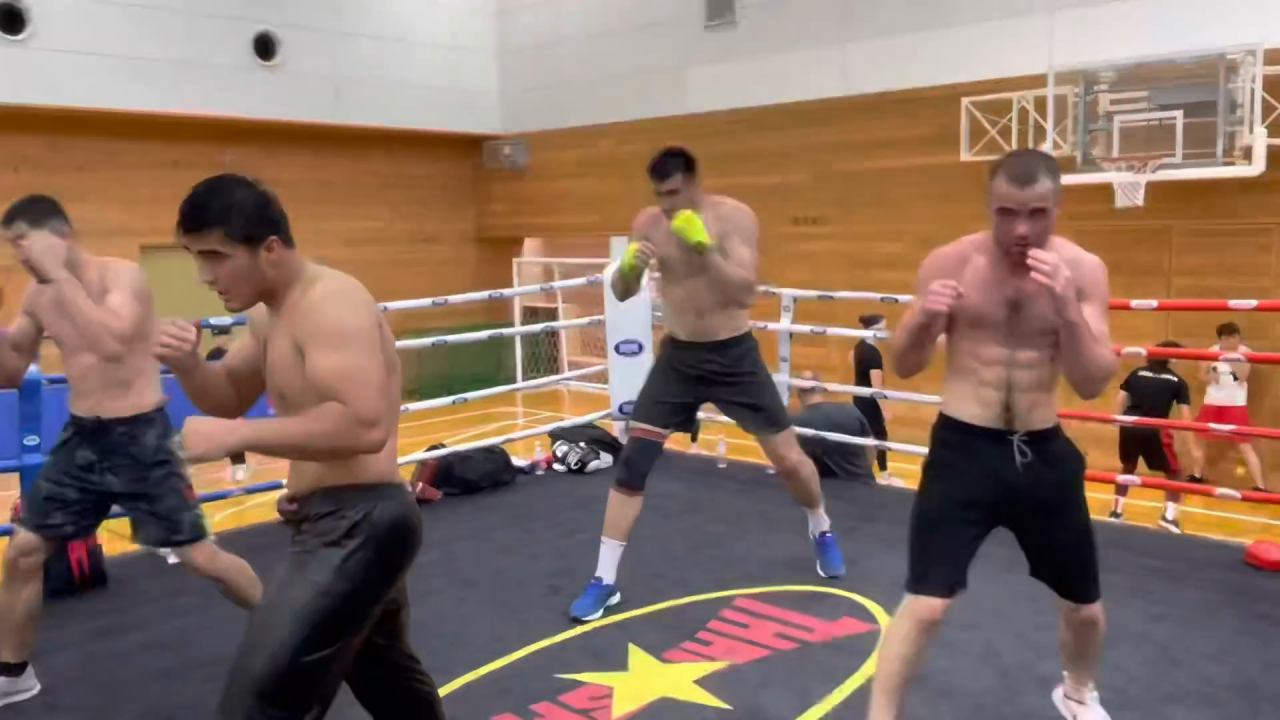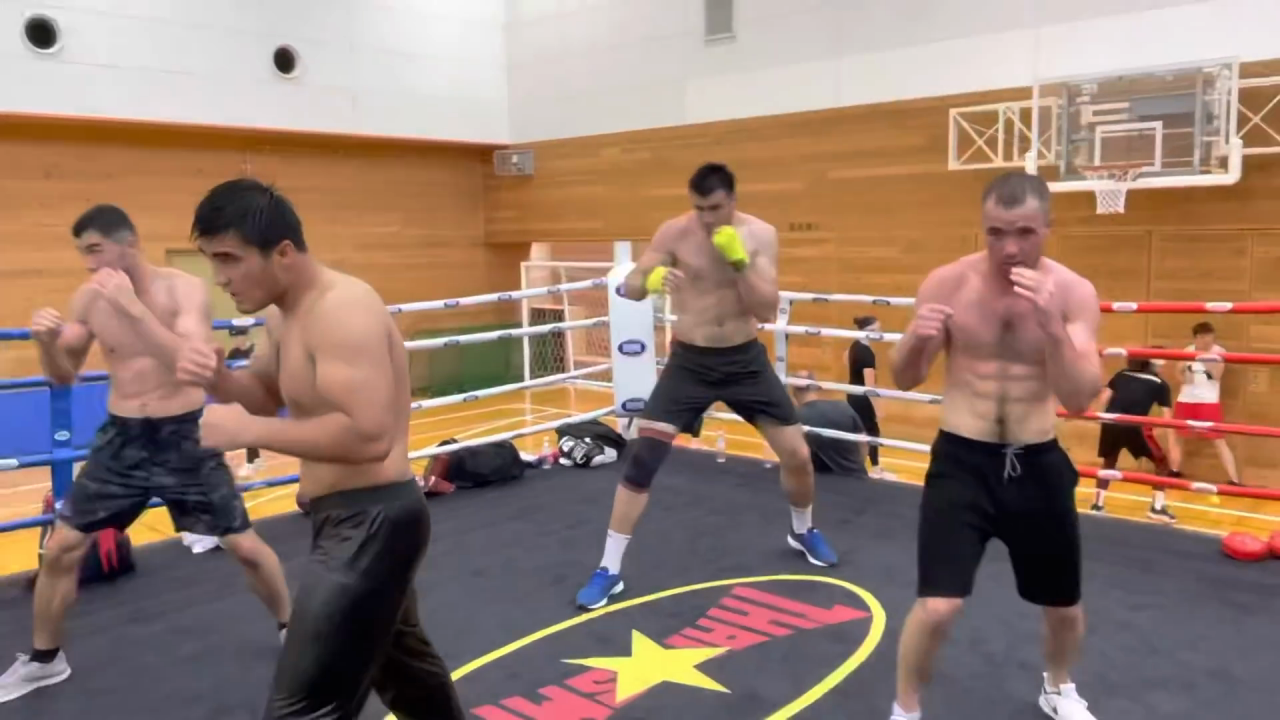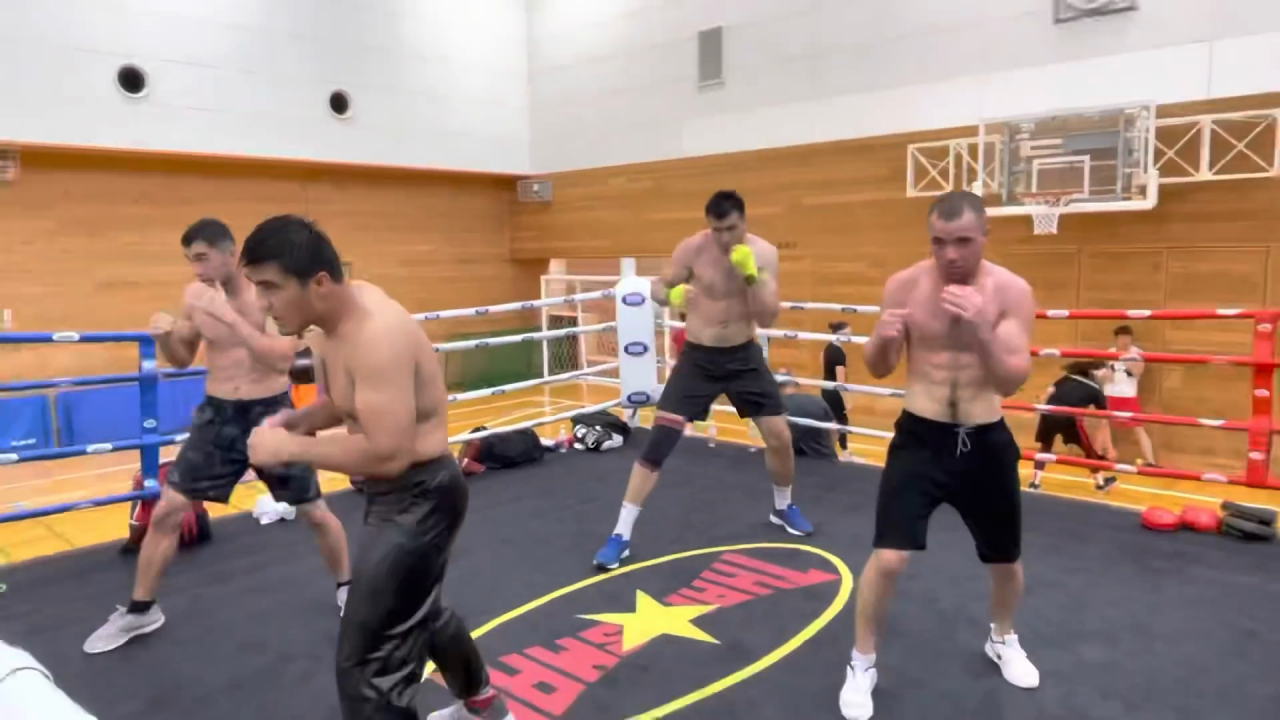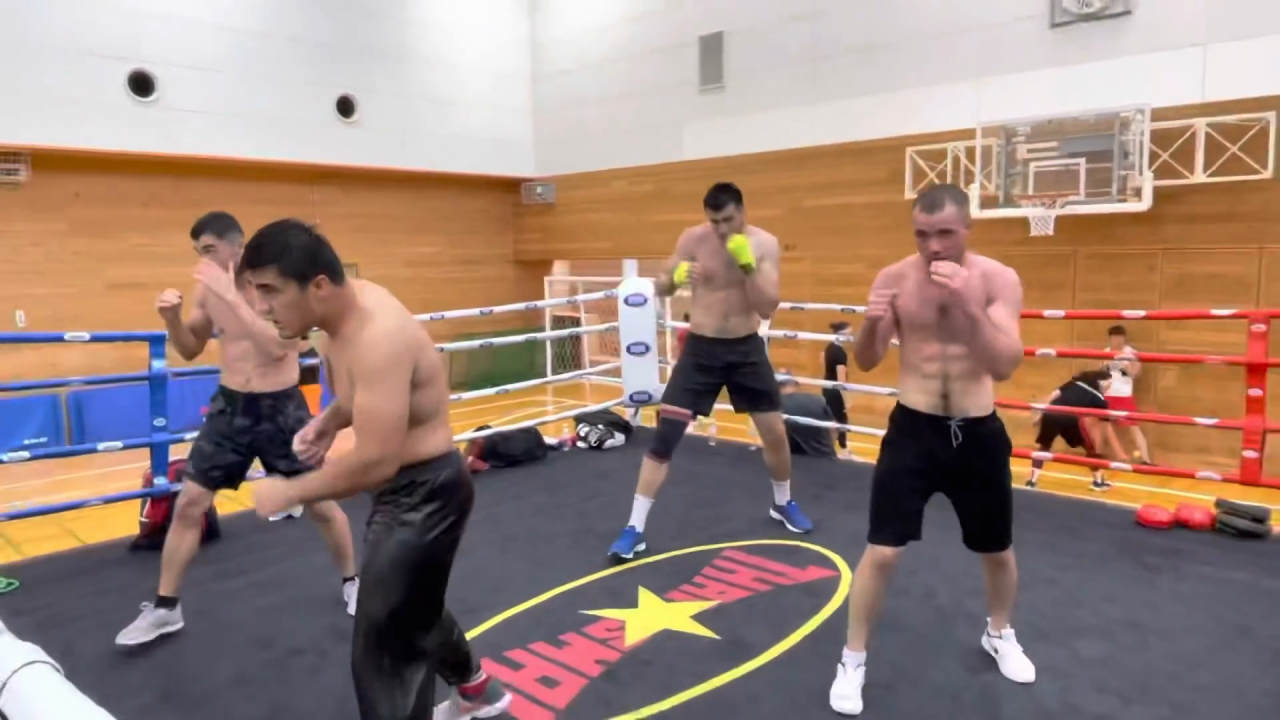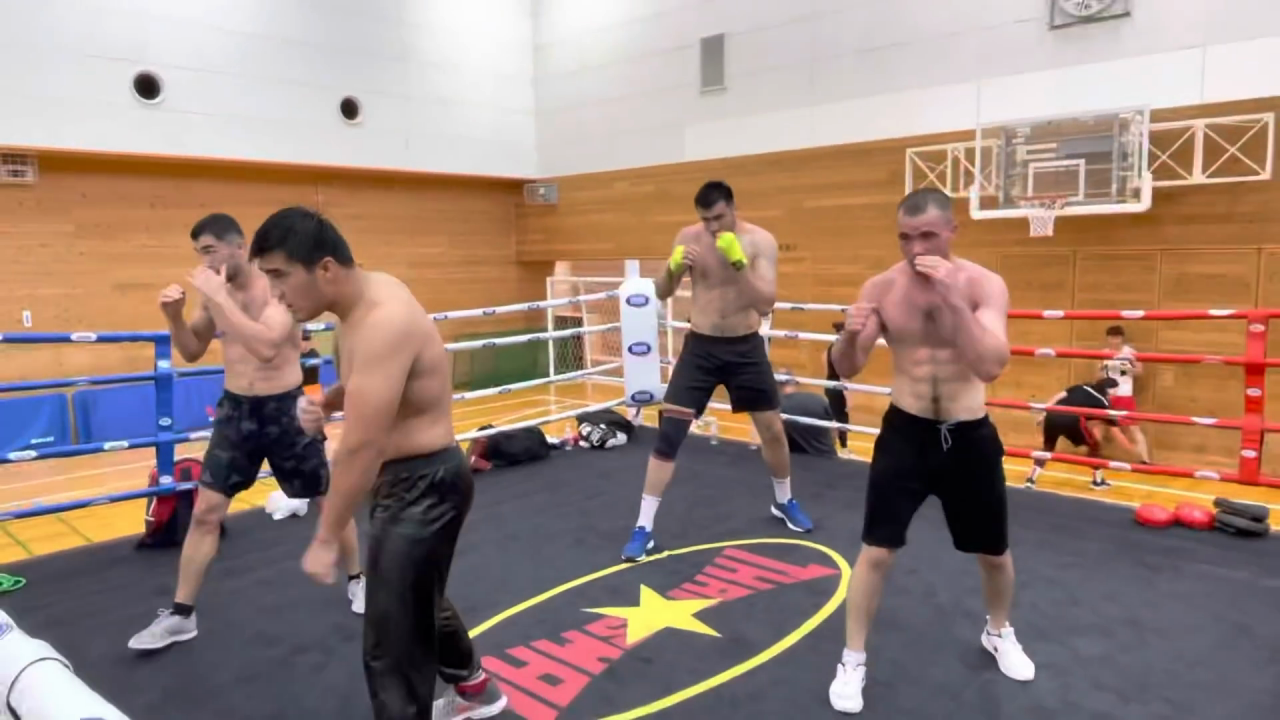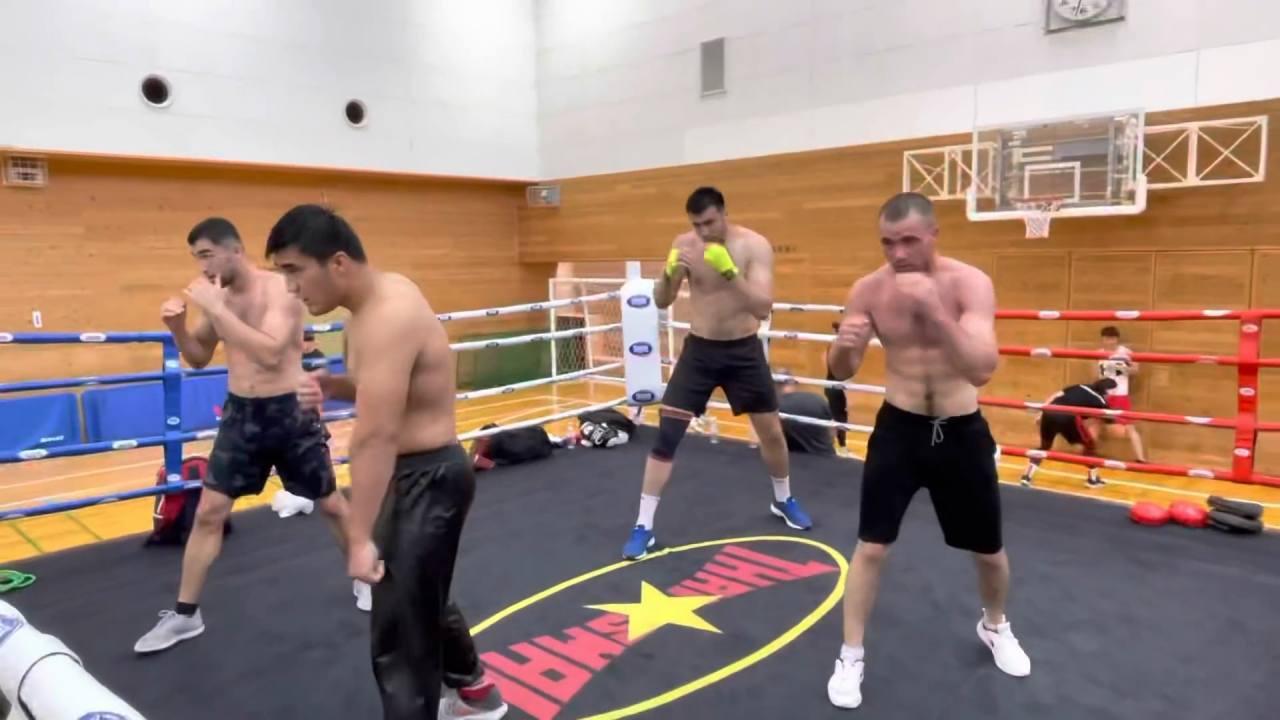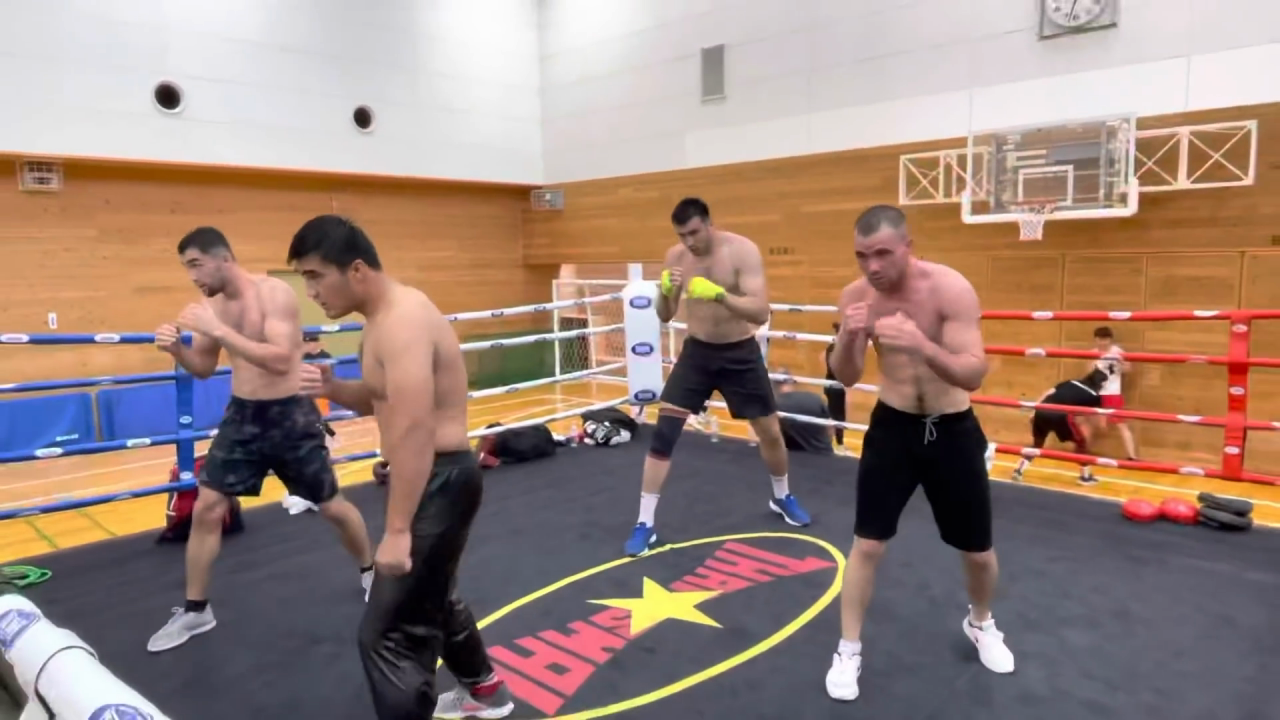
dt=0.1s
person 1, frame 1
left shoulder: (1085, 270)
right shoulder: (950, 261)
left elbow: (1094, 383)
right elbow: (904, 367)
left wrist: (1065, 307)
right wrist: (922, 317)
left hip: (1042, 453)
right hip: (964, 448)
left knee: (1085, 607)
right knee: (927, 606)
person 1, frame 2
left shoulder: (1073, 292)
right shoulder: (946, 283)
left elbow: (1081, 399)
right elbow: (904, 380)
left wrist: (1051, 326)
right wrist: (916, 338)
left hip: (1037, 466)
right hip: (962, 462)
left knee: (1065, 608)
right knee: (936, 610)
person 1, frame 3
left shoulder: (1012, 290)
right shoulder: (904, 285)
left elbow: (1013, 381)
right elbow: (878, 370)
left wrist: (980, 327)
right wrist: (884, 338)
left hip: (985, 441)
right hip: (921, 438)
left knee: (1006, 558)
right knee: (888, 558)
left ankle: (1002, 639)
right ankle: (862, 663)
person 1, frame 4
left shoulder: (999, 278)
right shoulder: (893, 278)
left elbow: (1005, 366)
right elbow: (865, 362)
left wrist: (969, 304)
right wrist: (870, 324)
left hip: (978, 433)
right hip: (914, 430)
left knee: (997, 549)
right knee: (883, 552)
left ankle: (999, 633)
right ankle: (853, 661)
person 1, frame 5
left shoulder: (984, 284)
right shoulder: (880, 288)
left elbow: (992, 366)
right elbow: (846, 369)
left wrist: (952, 299)
right wrist: (850, 336)
left hip: (969, 436)
right hip: (906, 432)
left knee: (994, 552)
right knee: (876, 552)
left ankle: (999, 632)
right ankle: (853, 661)
person 1, frame 6
left shoulder: (970, 283)
right shoulder: (868, 289)
left elbow: (982, 370)
right elbow: (843, 372)
left wrist: (938, 311)
right wrist: (842, 345)
left hip: (961, 431)
right hip: (899, 428)
left knee: (987, 550)
right knee: (871, 548)
left ankle: (995, 627)
right ankle: (851, 657)
person 1, frame 7
left shoulder: (951, 289)
right shoulder: (854, 296)
left elbow: (975, 372)
right elbow: (844, 377)
left wrist: (923, 345)
right wrist: (847, 339)
left hip: (953, 429)
right hip: (893, 427)
left knee: (977, 549)
right knee: (868, 544)
left ankle: (980, 622)
right ankle: (848, 651)
person 2, frame 1
left shoulder: (328, 303)
right shoulder: (277, 308)
left elbow: (366, 427)
right elbow: (229, 393)
left wrist: (235, 435)
right wrist: (188, 365)
left hip: (356, 525)
right hip: (348, 521)
right knee: (386, 669)
person 2, frame 2
left shoulder: (341, 312)
right shoulder: (288, 312)
left elbow: (369, 437)
right elbow: (261, 398)
left wrist: (249, 430)
right wrist: (217, 377)
left hip: (369, 525)
right hip: (358, 519)
right knee: (399, 657)
person 2, frame 3
left shoulder: (375, 334)
right shoulder: (342, 311)
left elbow: (388, 451)
left wrist: (291, 448)
right wrist: (296, 420)
left hip: (416, 498)
right hip: (405, 492)
left knee: (369, 658)
right knee: (418, 609)
person 2, frame 4
left shoulder: (377, 335)
right shoulder: (351, 303)
left elbow: (375, 461)
left wrist: (290, 491)
right wrist: (325, 423)
left hip: (424, 493)
right hip: (412, 487)
left knee: (383, 650)
right knee: (414, 612)
person 2, frame 5
left shoulder: (381, 325)
right shoulder: (371, 292)
left elbow: (363, 448)
left wrist: (326, 540)
right wrist: (326, 399)
left hip: (424, 484)
right hip: (413, 478)
left knee: (392, 646)
right knee: (416, 604)
person 2, frame 6
left shoulder: (388, 317)
right shoulder: (378, 292)
left elbow: (376, 435)
left wrist: (360, 538)
right wrist: (330, 384)
left hip: (425, 480)
right hip: (419, 476)
left knee: (401, 641)
right knee: (423, 605)
person 2, frame 7
left shoulder: (399, 324)
right shoulder: (384, 318)
left elbow: (415, 431)
right elbow: (375, 399)
left wrist: (397, 530)
right wrist: (328, 388)
left hip: (436, 484)
right hip: (432, 481)
left knee: (388, 635)
right knee: (430, 600)
person 3, frame 1
left shoulder: (123, 276)
left elbow: (113, 344)
left wrist: (59, 275)
left hip: (143, 438)
right hip: (82, 439)
left knee: (202, 557)
person 3, frame 2
left shoulder: (184, 288)
right shoulder: (91, 298)
left elbow: (193, 366)
right elbow: (63, 376)
left wrist: (133, 307)
right wrist: (47, 341)
left hip: (185, 437)
right hip: (121, 439)
left knee: (244, 545)
right knee: (61, 550)
left ankle: (294, 628)
right ankle: (43, 659)
person 3, frame 3
right shoulder: (199, 296)
left elbow: (281, 357)
right elbow: (180, 360)
left wrist: (227, 315)
right wrist: (165, 336)
left hip: (270, 415)
right hip: (218, 416)
left knee: (313, 511)
right knee: (167, 512)
left ankle: (347, 588)
right ankle: (140, 611)
person 3, frame 4
right shoulder: (208, 288)
left elbow: (278, 348)
right elbow: (189, 350)
left wrist: (229, 296)
right wrist: (172, 317)
left hip: (281, 408)
right hip: (229, 407)
left knee: (322, 505)
right knee: (187, 504)
left ankle: (352, 583)
right ankle: (165, 608)
person 3, frame 5
right shoulder: (214, 290)
left elbow: (267, 347)
right elbow: (191, 352)
left wrist: (217, 298)
right wrist: (175, 316)
left hip: (285, 410)
right hip: (235, 410)
right knee: (206, 511)
left ankle: (357, 579)
right ankle: (180, 615)
person 3, frame 6
left shoulder: (280, 289)
right shoulder: (215, 297)
left elbow: (270, 354)
right elbow: (198, 358)
left wrist: (217, 309)
right wrist: (178, 327)
left hip: (289, 411)
right hip: (240, 413)
left knee: (331, 503)
right knee: (209, 512)
left ankle: (364, 577)
right ankle: (185, 614)
person 3, frame 7
left shoulder: (274, 292)
right shoulder: (213, 305)
left elbow: (280, 360)
right elbow: (202, 369)
left wrist: (220, 330)
right wrist: (175, 346)
left hip: (290, 413)
right hip: (242, 414)
left knee: (332, 506)
right knee: (206, 509)
left ankle: (370, 571)
right ankle: (195, 611)
person 4, frame 1
left shoulder: (736, 216)
right shoulder: (650, 222)
left elbow: (744, 293)
right elbow: (620, 291)
left wrist: (704, 245)
right wrist: (628, 265)
left hip: (735, 354)
right hip: (678, 356)
left knee: (788, 458)
right knee: (634, 460)
left ankle: (822, 533)
right ankle: (604, 580)
person 4, frame 2
left shoulder: (761, 235)
right shoulder: (674, 232)
left elbow: (765, 310)
right elbow: (630, 288)
left wrist: (740, 261)
right wrist: (650, 280)
left hip: (745, 359)
right hip: (690, 359)
left knee: (797, 454)
right knee: (642, 458)
left ankle: (804, 531)
right ankle: (609, 570)
person 4, frame 3
left shoulder: (765, 253)
right shoulder: (691, 248)
left elbow: (768, 318)
right elbow: (655, 295)
left wrist: (749, 276)
right wrist: (672, 296)
left hip: (744, 357)
right hip: (697, 357)
left knee: (780, 438)
right knee: (658, 443)
left ankle: (784, 508)
right ankle: (620, 536)
person 4, frame 4
left shoulder: (765, 244)
right shoulder: (692, 239)
left elbow: (768, 308)
right elbow: (661, 288)
left wrist: (747, 264)
right wrist: (675, 277)
left hip: (746, 349)
right hip: (700, 350)
left knee: (775, 433)
right knee: (665, 435)
left ankle: (783, 504)
right ankle: (635, 529)
person 4, frame 5
left shoulder: (761, 241)
right shoulder: (688, 237)
left elbow: (765, 305)
right elbow: (661, 293)
left wrist: (738, 261)
right wrist: (672, 269)
left hip: (745, 348)
right hip: (700, 347)
left knee: (773, 431)
right knee: (668, 435)
left ankle: (784, 502)
right ankle: (644, 529)
person 4, frame 6
left shoulder: (755, 245)
right shoulder: (684, 245)
left elbow: (762, 309)
right elbow: (662, 302)
left wrist: (730, 271)
right wrist: (669, 274)
left hip: (744, 351)
right hip: (699, 350)
left knee: (771, 432)
right knee: (666, 435)
left ankle: (783, 500)
person 4, frame 7
left shoulder: (743, 250)
right shoulder: (675, 257)
left elbow: (760, 313)
right elbow: (665, 317)
left wrist: (718, 293)
right wrist: (666, 293)
left hip: (741, 353)
right hip: (697, 351)
left knee: (770, 433)
right knee: (663, 433)
